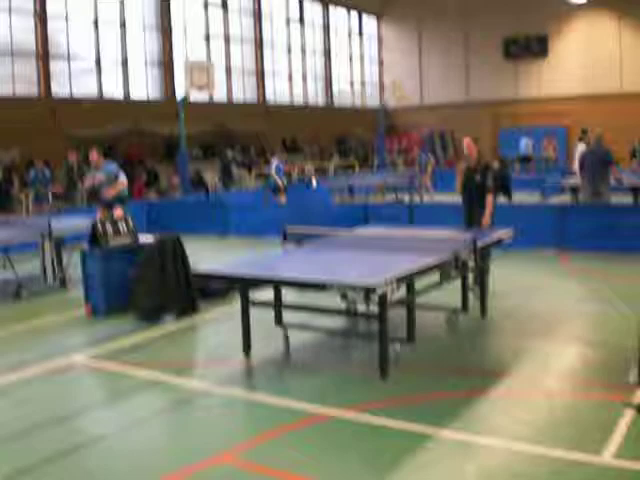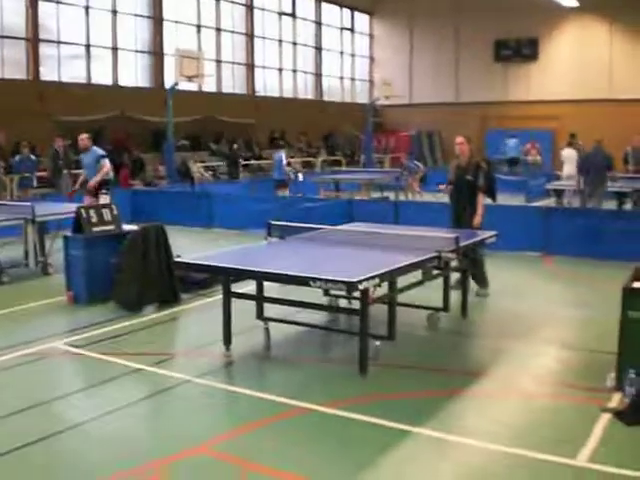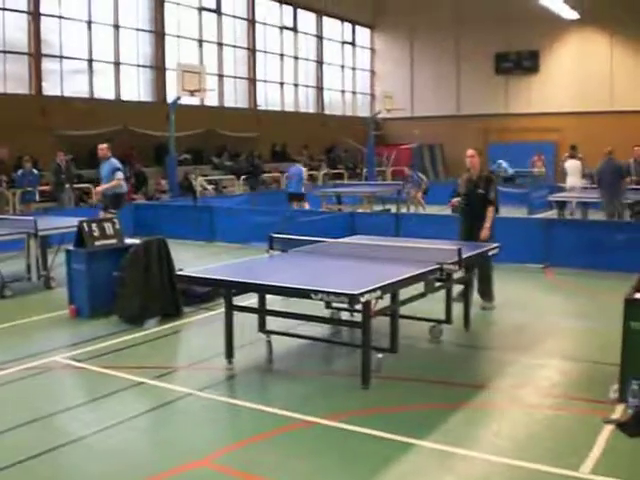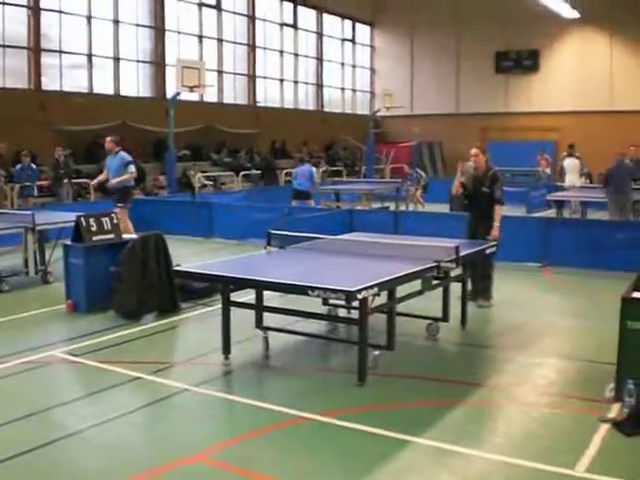
dt=0.4s
person 1, frame 1
left shoulder: (484, 168)
right shoulder: (464, 169)
left elbow: (489, 193)
left wrist: (487, 215)
right wrist: (459, 179)
left hip: (481, 210)
right hip: (469, 210)
person 1, frame 2
left shoulder: (477, 166)
right shoulder: (454, 166)
left elbow: (481, 192)
left wrist: (479, 214)
right wrist: (447, 188)
left hip: (471, 212)
right hip: (456, 211)
left knee: (473, 248)
left ankle: (482, 284)
person 1, frame 3
left shoulder: (488, 179)
right shoulder: (463, 179)
left elbow: (491, 205)
left wrist: (486, 226)
right wrist: (455, 202)
left hip: (482, 225)
right hip: (466, 223)
left knee: (483, 261)
left ankle: (487, 297)
right ankle: (465, 291)
person 1, frame 4
left shoulder: (493, 176)
right shoulder: (471, 176)
left elbow: (498, 203)
right elbow: (456, 192)
left wrist: (496, 226)
right wrist: (460, 173)
left hip: (487, 223)
right hip: (473, 220)
left knee: (484, 259)
left ankle: (485, 295)
right ankle: (475, 291)
